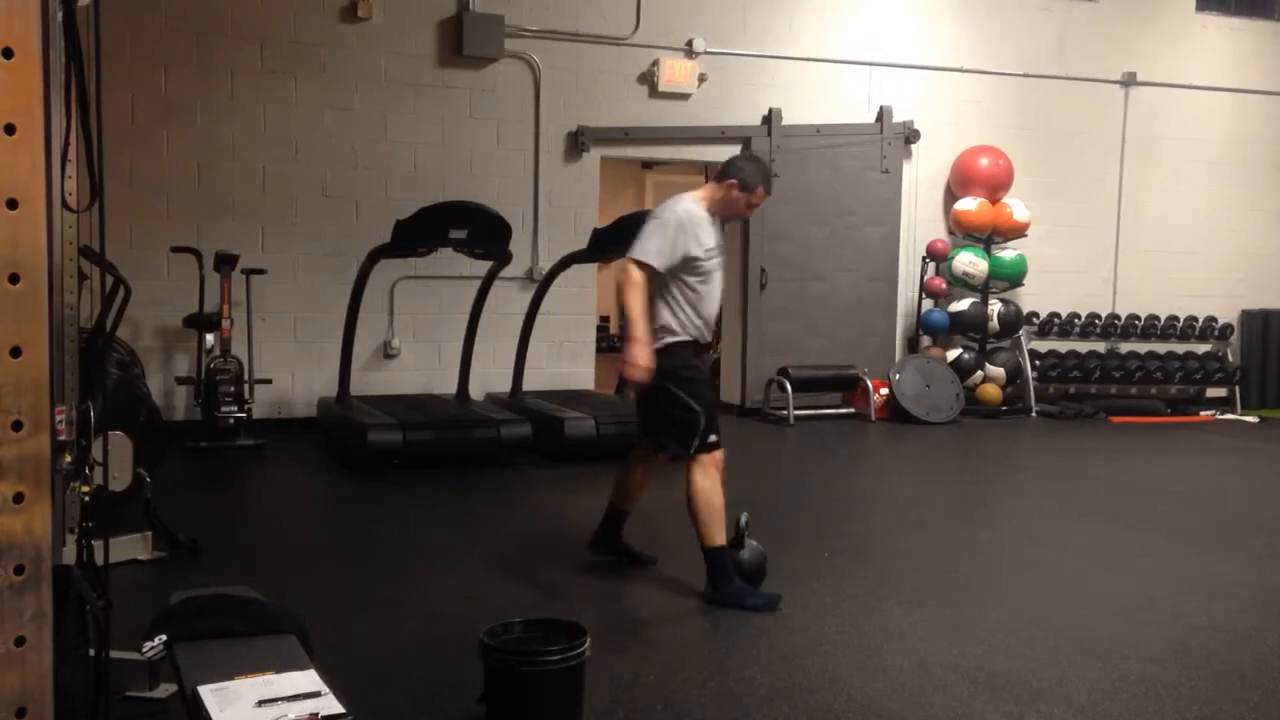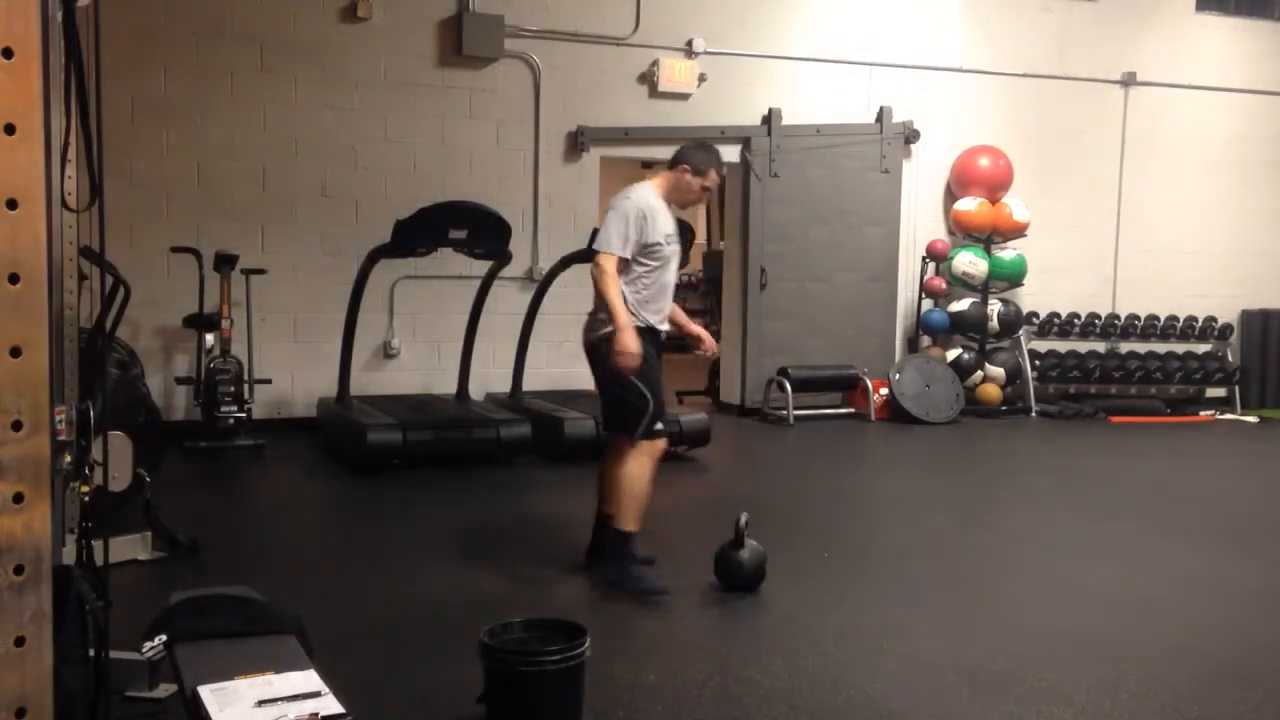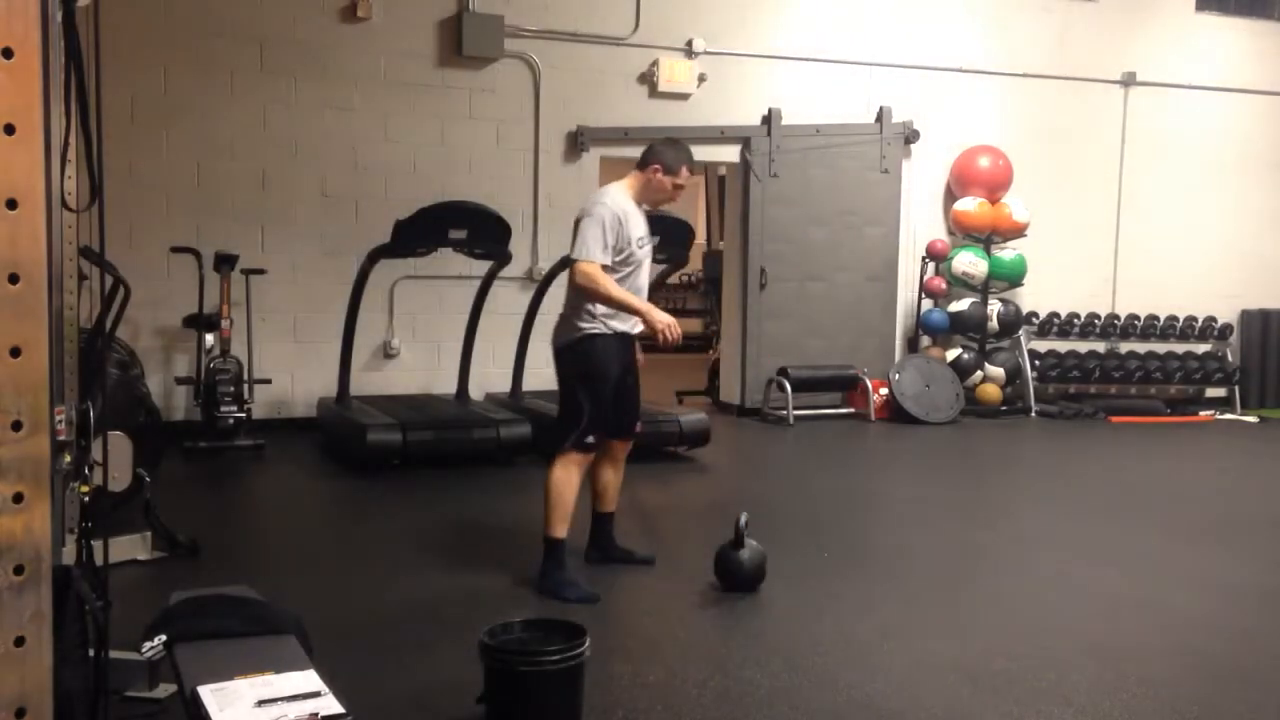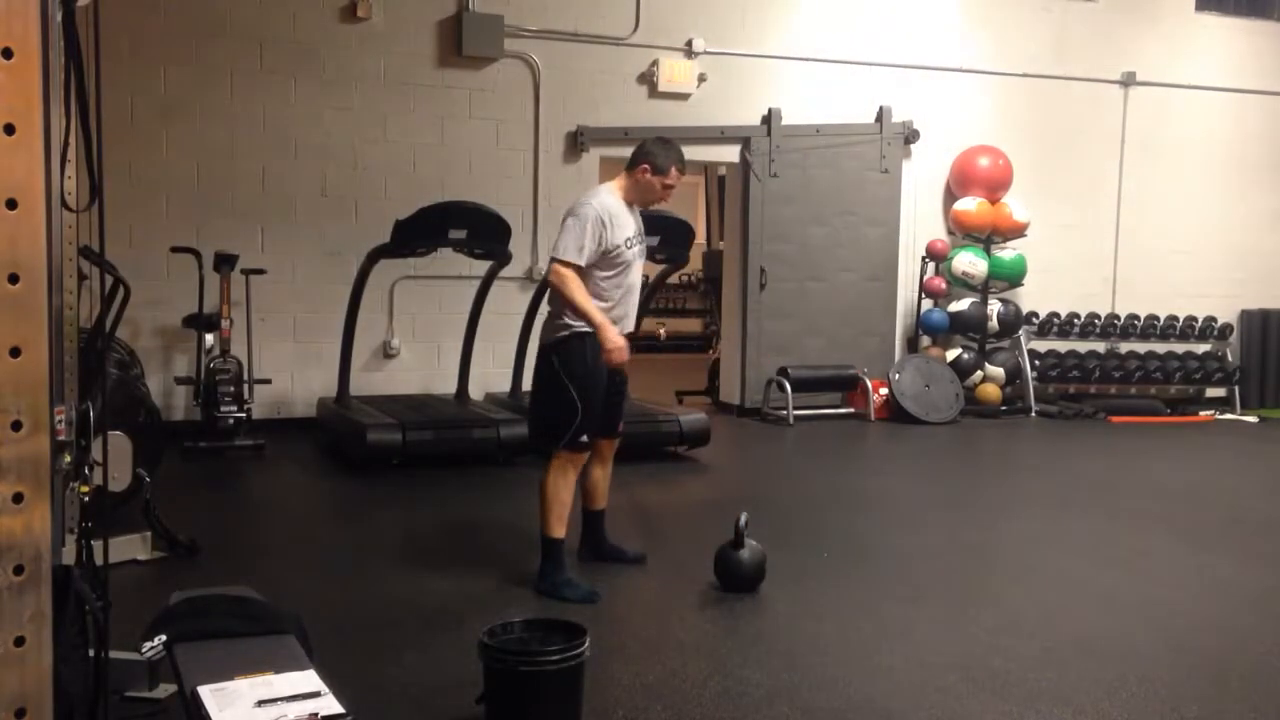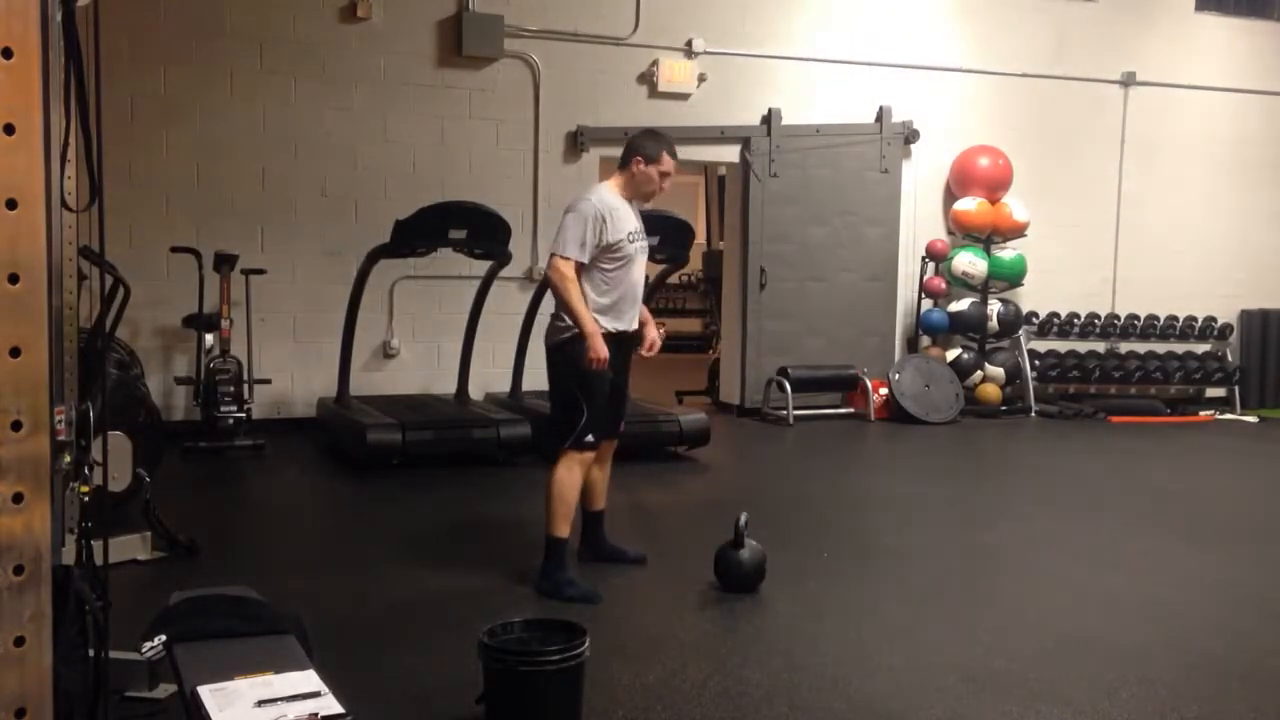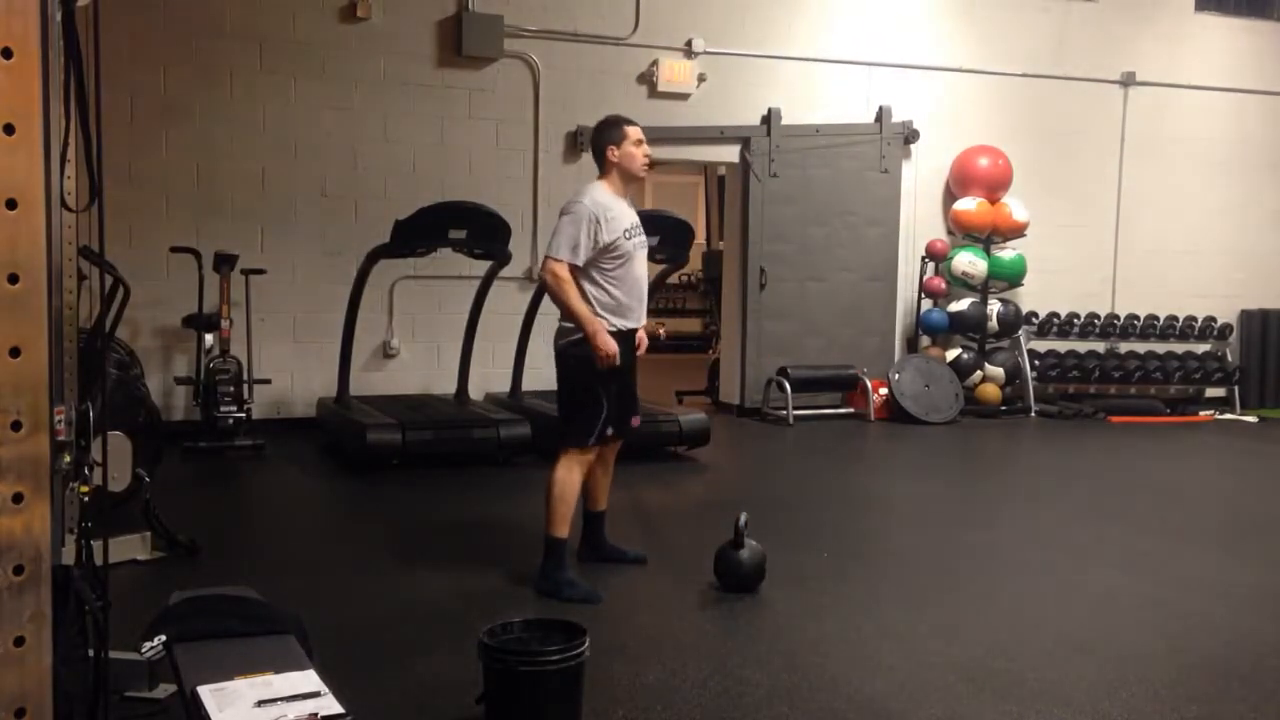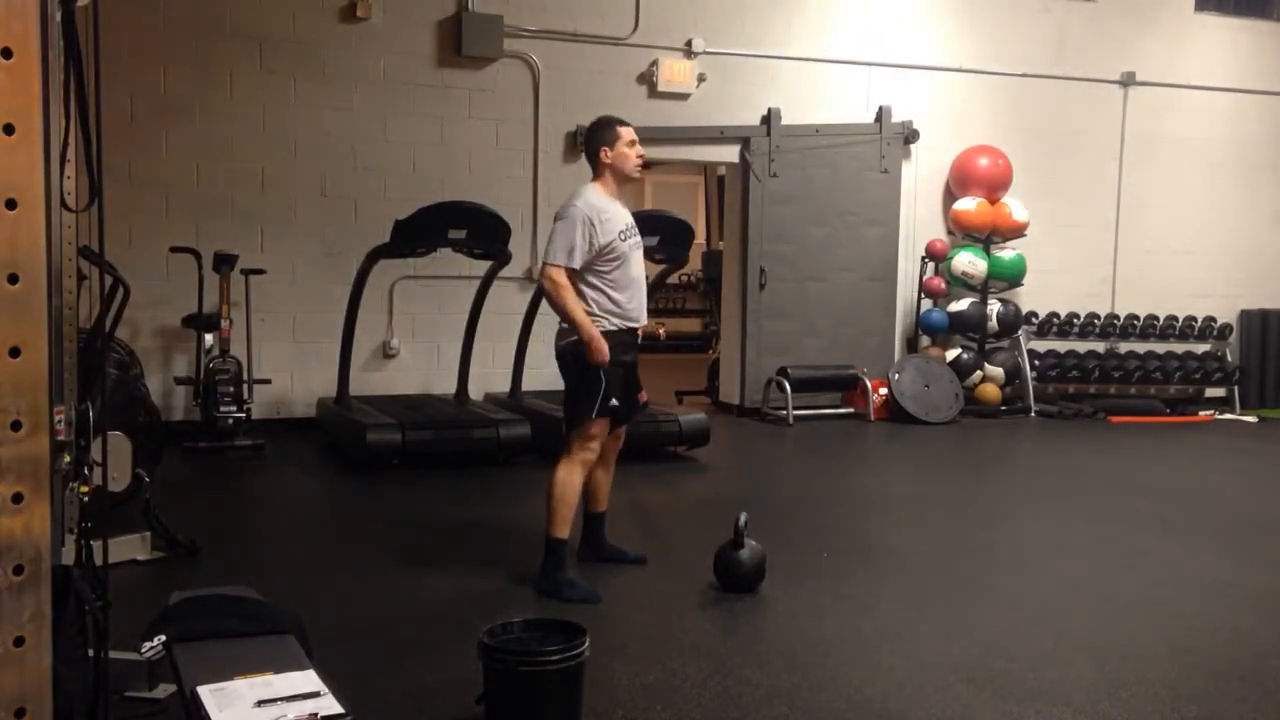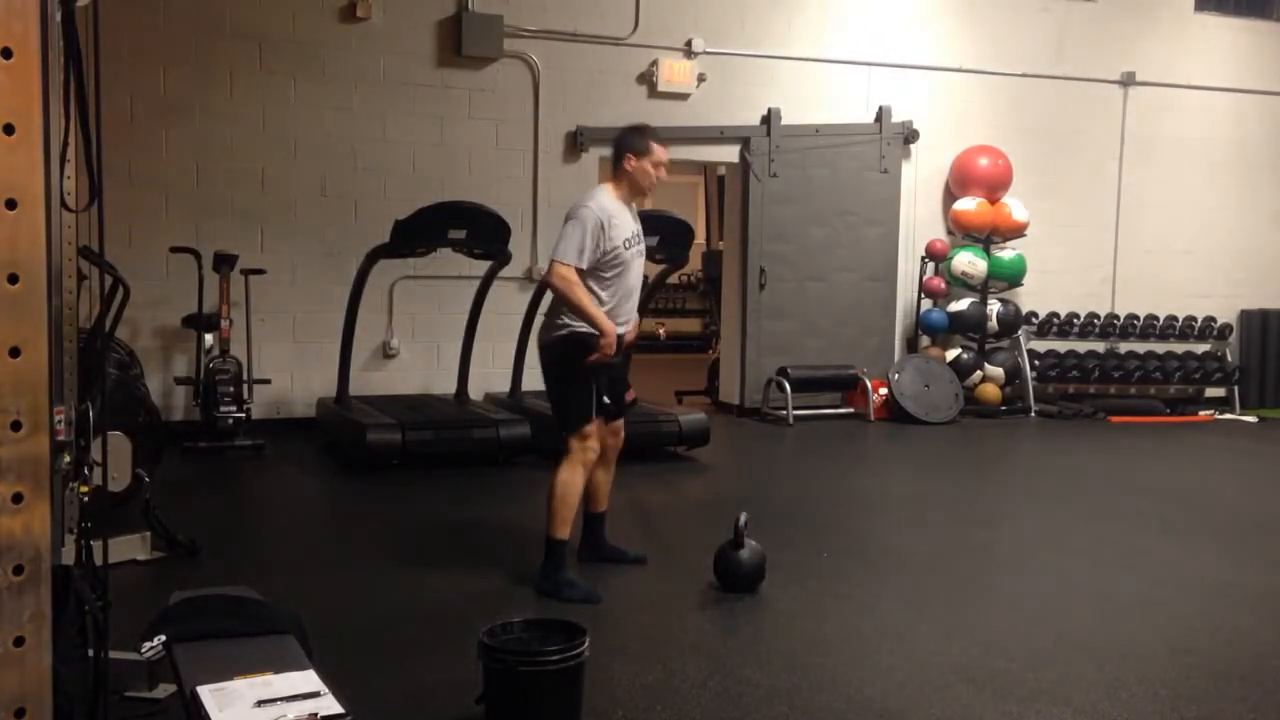
dt=0.3s
person 1, frame 1
left shoulder: (708, 219)
right shoulder: (678, 216)
right elbow: (634, 272)
left wrist: (694, 348)
right wrist: (637, 341)
left hip: (682, 349)
right hip: (669, 351)
left knee: (656, 448)
right knee: (708, 455)
left ankle: (608, 536)
right ankle: (722, 579)
person 1, frame 2
left shoulder: (663, 210)
right shoulder: (634, 204)
right elbow: (604, 267)
left wrist: (687, 325)
right wrist: (623, 328)
left hip: (646, 338)
right hip: (622, 339)
left knee: (627, 442)
right knee: (649, 441)
left ankle: (605, 543)
right ankle: (618, 556)
person 1, frame 3
left shoulder: (635, 209)
right shoulder: (608, 207)
right elbow: (586, 274)
left wrist: (639, 326)
right wrist: (649, 311)
left hip: (616, 339)
right hip: (590, 340)
left knee: (619, 443)
right knee: (580, 450)
left ankle: (602, 541)
right ankle: (553, 567)
person 1, frame 4
left shoulder: (630, 212)
right shoulder: (595, 209)
right elbow: (560, 273)
left wrist: (619, 335)
right wrist: (603, 329)
left hip: (606, 345)
right hip: (578, 344)
left knee: (604, 444)
right knee: (572, 452)
left ankle: (594, 540)
right ankle: (551, 569)
person 1, frame 5
left shoulder: (629, 210)
right shoulder: (593, 206)
right elbow: (560, 271)
left wrist: (647, 322)
right wrist: (590, 334)
left hip: (614, 341)
right hip: (582, 345)
left knee: (605, 444)
right knee: (579, 450)
left ankle: (594, 539)
right ankle: (553, 568)
person 1, frame 6
left shoulder: (624, 207)
right shoulder: (589, 206)
right elbow: (554, 273)
left wrist: (638, 325)
right wrist: (596, 331)
left hip: (620, 343)
right hip: (592, 346)
left knee: (609, 444)
right knee: (580, 449)
left ankle: (594, 540)
right ankle: (552, 568)
person 1, frame 7
left shoulder: (617, 208)
right shoulder: (583, 209)
right elbow: (553, 278)
left wrist: (631, 330)
right wrist: (590, 335)
left hip: (621, 342)
right hip: (594, 346)
left knee: (611, 442)
right knee: (584, 448)
left ankle: (594, 540)
right ankle: (553, 569)
person 1, frame 8
left shoulder: (627, 211)
right shoulder: (594, 211)
right elbow: (559, 276)
left wrist: (624, 325)
right wrist: (605, 328)
left hip: (600, 341)
right hip: (572, 342)
left knee: (611, 439)
right knee: (585, 446)
left ankle: (594, 540)
right ankle: (552, 569)
